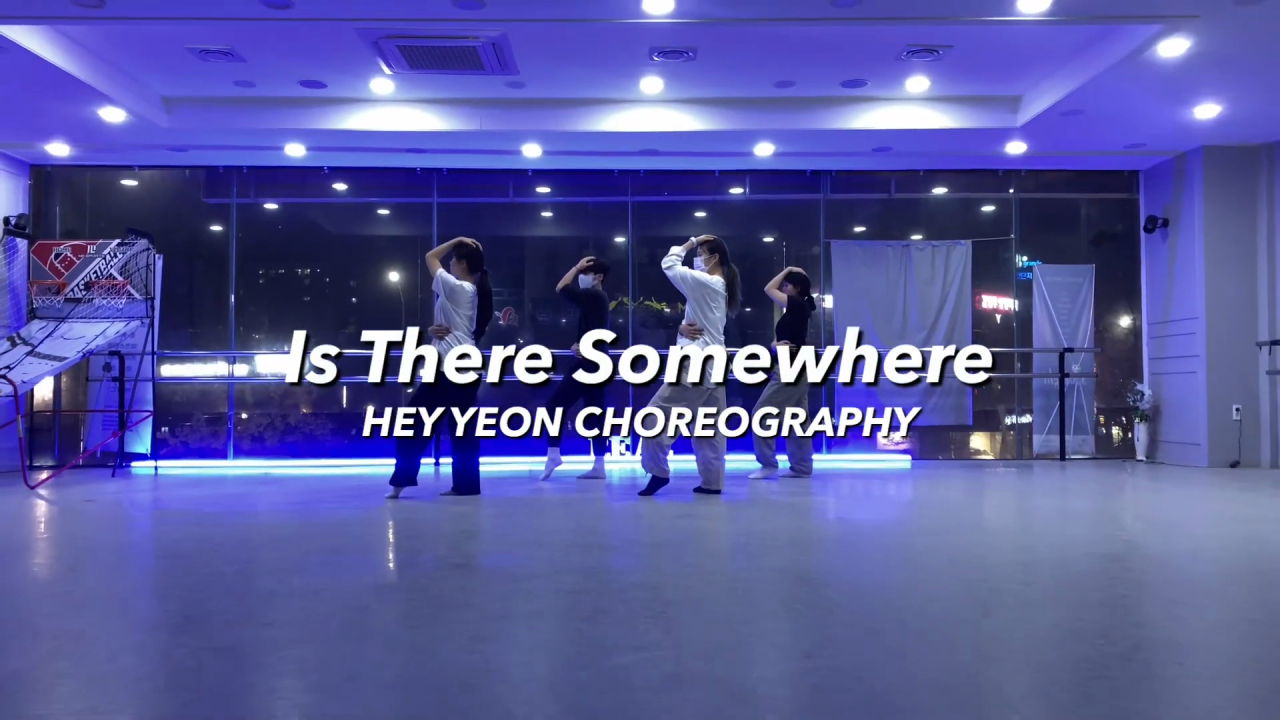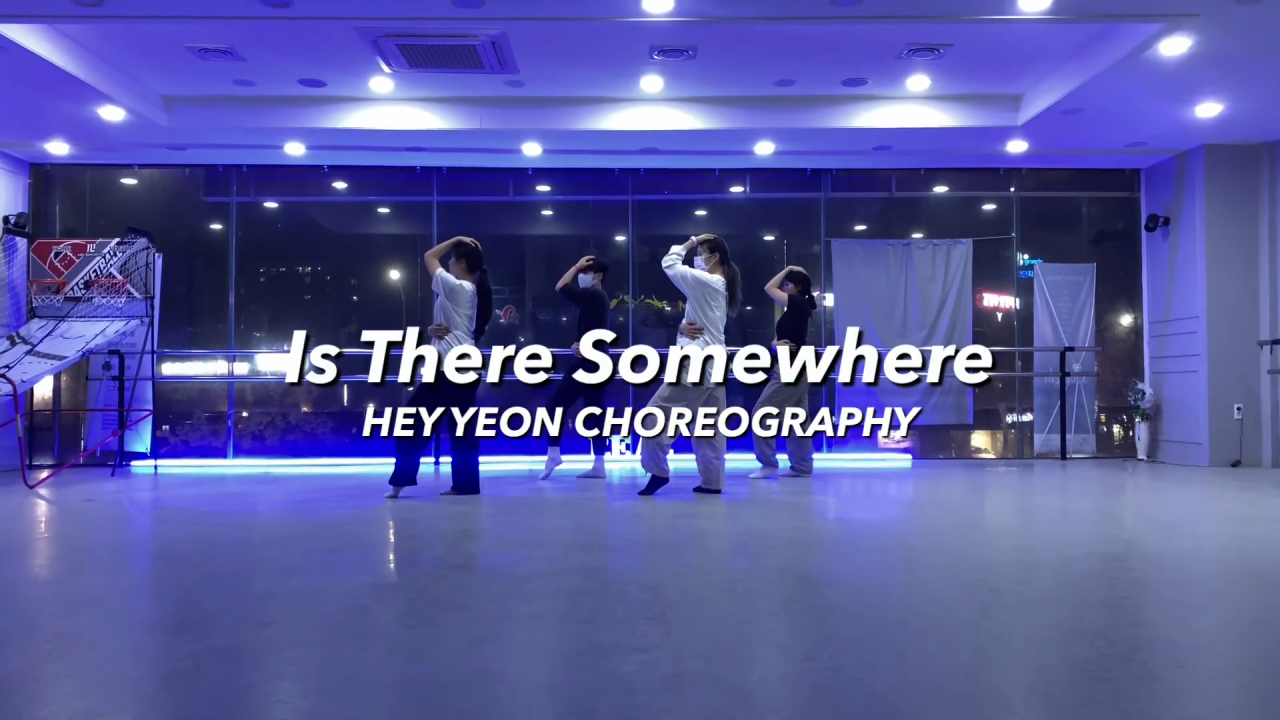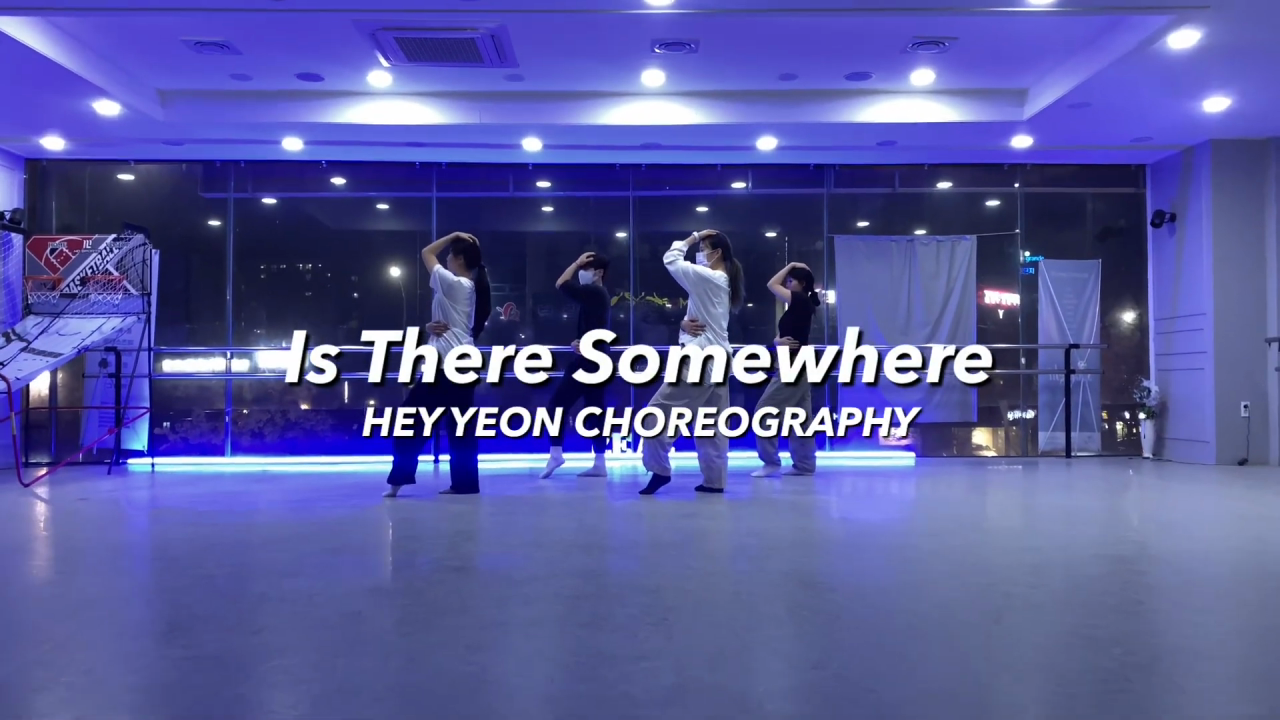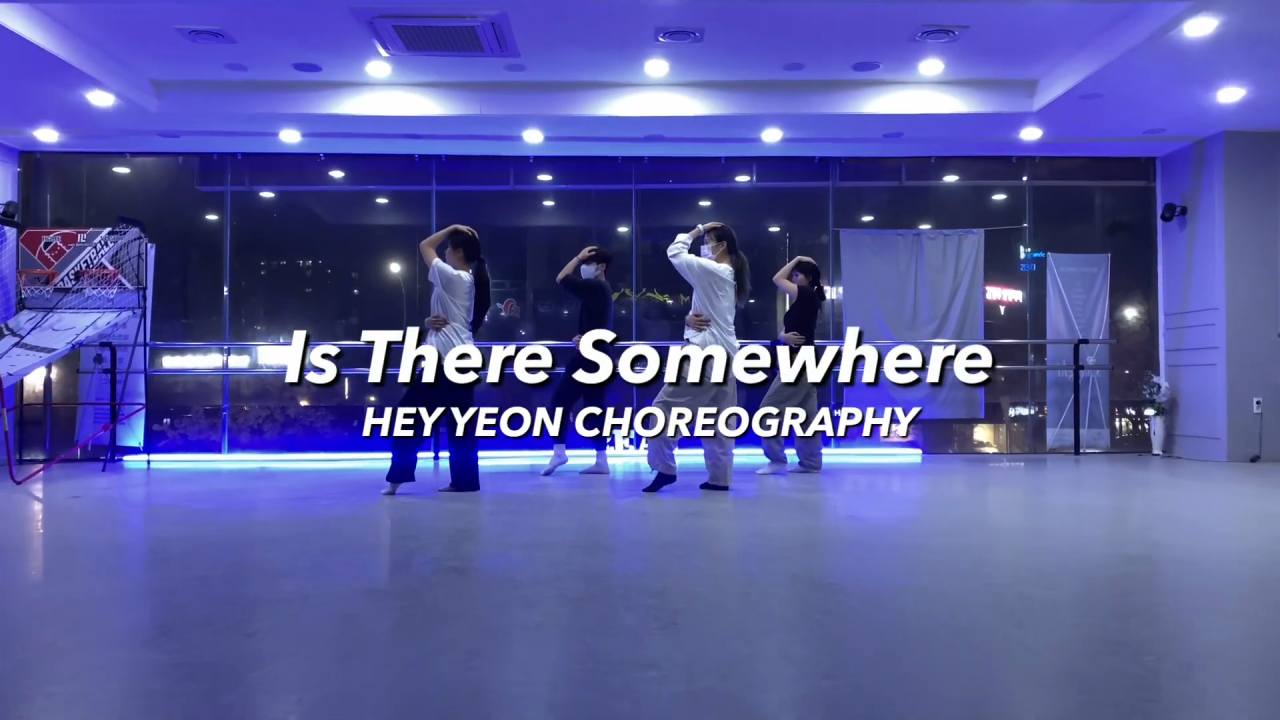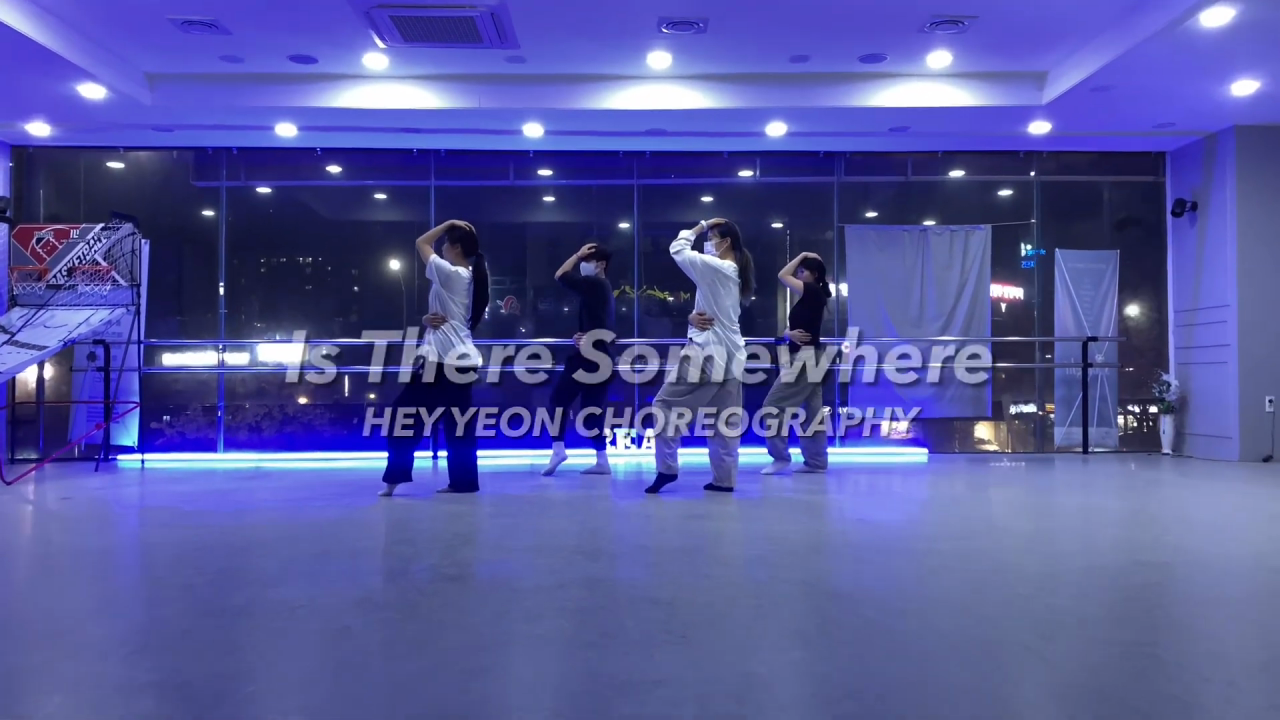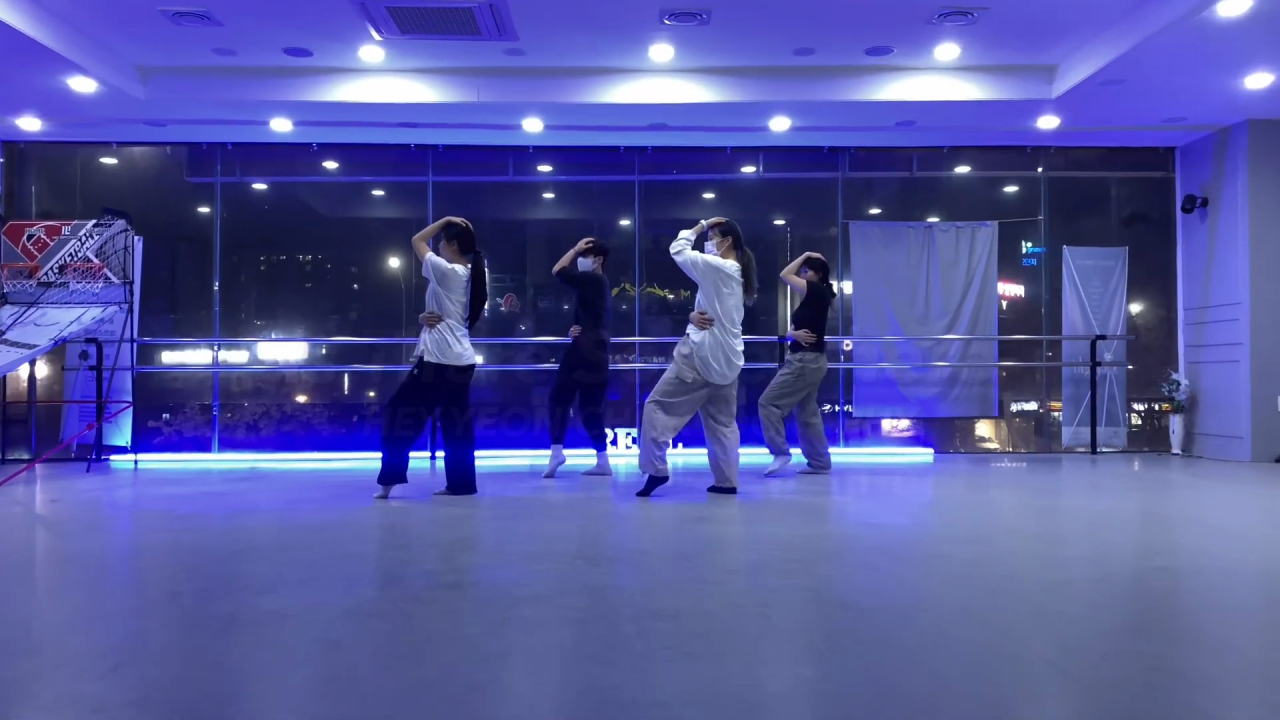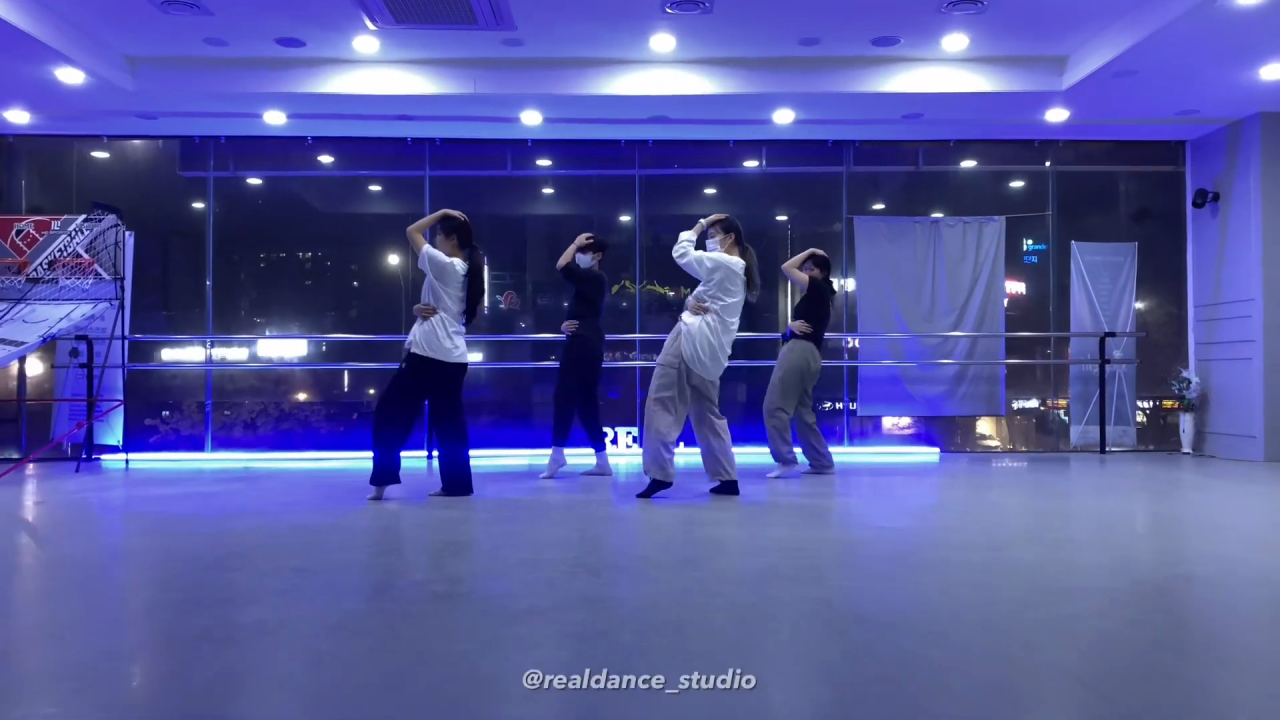
dt=0.2s
person 1, frame 1
left shoulder: (454, 288)
right shoulder: (476, 292)
left elbow: (430, 257)
left wrist: (457, 240)
right wrist: (436, 331)
right knee: (462, 429)
left ankle: (402, 481)
right ankle: (465, 484)
person 1, frame 2
left shoulder: (454, 287)
right shoulder: (475, 292)
left elbow: (429, 256)
left wrist: (455, 240)
right wrist: (435, 330)
right knee: (461, 428)
left ankle: (400, 481)
right ankle: (465, 483)
person 1, frame 3
left shoulder: (452, 283)
right shoulder: (473, 288)
left elbow: (427, 253)
left wrist: (453, 236)
right wrist: (432, 327)
right knee: (460, 426)
left ankle: (399, 480)
right ankle: (465, 482)
person 1, frame 4
left shoulder: (451, 277)
right shoulder: (472, 282)
left elbow: (425, 246)
left wrist: (451, 229)
right wrist: (431, 322)
left hip: (444, 361)
right knee: (459, 423)
left ankle: (398, 477)
right ankle: (464, 480)
person 1, frame 5
left shoulder: (449, 274)
right shoulder: (471, 279)
left elbow: (421, 243)
left wrist: (449, 224)
right wrist: (428, 319)
left hip: (441, 359)
right hip: (464, 359)
right knee: (458, 423)
left ankle: (395, 477)
right ankle: (463, 481)
person 1, frame 6
left shoulder: (445, 271)
right shoulder: (470, 276)
left elbow: (417, 241)
left wrist: (445, 221)
right wrist: (425, 318)
left hip: (437, 359)
right hip: (462, 360)
left knee: (399, 413)
right knee: (456, 425)
left ankle: (390, 479)
right ankle: (461, 482)
person 1, frame 7
left shoulder: (442, 265)
right shoulder: (468, 272)
left elbow: (412, 232)
left wrist: (441, 213)
right wrist: (419, 310)
left hip: (427, 353)
right hip: (454, 358)
left knee: (390, 412)
right knee: (449, 423)
left ankle: (383, 479)
right ankle: (457, 483)
person 2, frame 1
left shoulder: (705, 283)
right shoulder: (721, 287)
left elbow: (669, 264)
left wrist: (692, 242)
left ankle: (658, 472)
right ankle: (712, 482)
person 2, frame 2
left shoulder: (705, 281)
right shoulder: (721, 286)
left elbow: (669, 263)
left wrist: (692, 241)
left ankle: (658, 471)
right ankle: (712, 481)
person 2, frame 3
left shoulder: (707, 278)
right shoulder: (724, 283)
left elbow: (671, 259)
left wrist: (694, 237)
right wrist: (686, 323)
left knee: (659, 410)
left ankle: (659, 470)
right ankle: (714, 480)
person 2, frame 4
left shoulder: (711, 271)
right shoulder: (729, 276)
left elbow: (675, 252)
left wrist: (698, 229)
right hip: (724, 354)
left knee: (664, 407)
left ankle: (665, 469)
right ankle: (719, 478)
person 2, frame 5
left shoulder: (714, 267)
right shoulder: (735, 274)
left elbow: (678, 249)
left wrist: (702, 225)
right wrist: (693, 317)
left hip: (706, 354)
right hip: (729, 355)
left knee: (665, 405)
right knee: (725, 420)
left ankle: (666, 468)
right ankle: (724, 479)
person 2, frame 6
left shoulder: (715, 267)
right shoulder: (738, 274)
left elbow: (678, 250)
left wrist: (702, 225)
right wrist: (695, 316)
left hip: (700, 353)
right hip: (727, 358)
left knee: (659, 405)
right knee: (722, 421)
left ankle: (656, 470)
right ankle: (726, 480)
person 2, frame 7
left shoulder: (722, 263)
right shoulder: (739, 272)
left elbow: (681, 254)
left wrist: (701, 224)
right wrist: (691, 303)
left hip: (689, 339)
right hip: (713, 351)
left knee: (661, 405)
right knee: (709, 415)
left ankle: (660, 474)
right ankle: (727, 479)
person 3, frame 1
left shoulder: (594, 296)
right shoulder: (597, 300)
left elbow: (561, 288)
left wrist: (576, 267)
right wrist: (576, 346)
left knee: (556, 404)
right knee: (594, 414)
left ankle: (553, 454)
right ankle: (599, 466)
person 3, frame 2
left shoulder: (593, 295)
right shoulder: (596, 299)
left elbow: (561, 287)
left wrist: (576, 266)
right wrist: (576, 346)
left hip: (588, 363)
right hip: (596, 364)
left knee: (556, 404)
right knee: (594, 414)
left ankle: (554, 454)
right ankle: (599, 465)
person 3, frame 3
left shoulder: (594, 292)
right shoulder: (597, 296)
left elbow: (561, 284)
left wrist: (577, 262)
right wrist: (577, 343)
left knee: (558, 403)
right knee: (594, 411)
left ankle: (556, 453)
right ankle: (599, 463)
person 3, frame 4
left shoulder: (595, 286)
right shoulder: (600, 290)
left elbow: (562, 278)
left wrist: (578, 257)
right wrist: (578, 338)
left knee: (560, 400)
right knee: (594, 409)
left ankle: (559, 451)
right ankle: (601, 461)
person 3, frame 5
left shoulder: (594, 284)
right shoulder: (602, 289)
left elbow: (560, 275)
left wrist: (577, 254)
right wrist: (578, 337)
left hip: (588, 355)
left knee: (559, 398)
right knee: (592, 408)
left ankle: (558, 448)
right ankle: (602, 461)
person 3, frame 6
left shoulder: (592, 279)
right shoulder: (599, 284)
left elbow: (558, 270)
left wrist: (575, 249)
right wrist: (574, 330)
left hip: (585, 350)
right hip: (598, 352)
left knee: (559, 397)
right knee: (591, 407)
left ankle: (556, 451)
right ankle: (602, 462)
person 3, frame 7
left shoulder: (594, 277)
right shoulder: (587, 281)
left elbow: (562, 266)
right elbow: (577, 316)
left wrist: (575, 243)
right wrist: (566, 325)
left hip: (581, 344)
right hip: (589, 346)
left knee: (564, 398)
right knee: (587, 405)
left ankle: (557, 454)
right ankle: (602, 462)
person 4, frame 1
left shoulder: (797, 305)
right shoulder: (798, 310)
left elbow: (769, 289)
right elbow: (779, 339)
left wrist: (787, 270)
right wrist: (776, 345)
left knee: (761, 414)
left ankle: (768, 464)
right ankle: (801, 467)
person 4, frame 2
left shoulder: (798, 304)
right shoulder: (797, 310)
left elbow: (769, 288)
right elbow: (779, 338)
left wrist: (788, 269)
right wrist: (777, 344)
left knee: (762, 414)
left ankle: (768, 463)
right ankle: (802, 466)
person 4, frame 3
left shoulder: (801, 301)
right shoulder: (799, 307)
left elbow: (772, 285)
right elbow: (779, 335)
left wrist: (791, 265)
right wrist: (779, 341)
right knee: (801, 417)
left ankle: (771, 462)
right ankle: (804, 464)
person 4, frame 4
left shoulder: (808, 296)
right shoulder: (803, 302)
left elbow: (777, 279)
right elbow: (784, 331)
left wrist: (797, 259)
right wrist: (784, 337)
left knee: (770, 408)
right knee: (806, 413)
left ankle: (776, 459)
right ankle: (811, 462)
person 4, frame 5
left shoulder: (814, 292)
right shoulder: (808, 299)
left elbow: (782, 275)
right elbow: (789, 328)
left wrist: (802, 255)
right wrist: (790, 334)
left hip: (804, 358)
left knee: (773, 405)
right knee: (811, 412)
left ankle: (780, 458)
right ankle: (816, 461)
person 4, frame 6
left shoulder: (818, 292)
right shoulder: (812, 299)
left elbow: (785, 275)
right elbow: (792, 329)
left wrist: (805, 255)
right wrist: (794, 334)
left hip: (805, 360)
right hip: (810, 360)
left knee: (768, 402)
right knee: (808, 414)
left ankle: (780, 453)
right ankle: (820, 462)
person 4, frame 7
left shoulder: (817, 288)
right shoulder: (818, 297)
left elbow: (786, 268)
right elbow: (795, 325)
left wrist: (809, 252)
right wrist: (791, 326)
left hip: (798, 353)
right hip: (809, 355)
left knee: (775, 406)
right knee: (802, 412)
left ankle: (786, 460)
right ankle: (822, 462)
